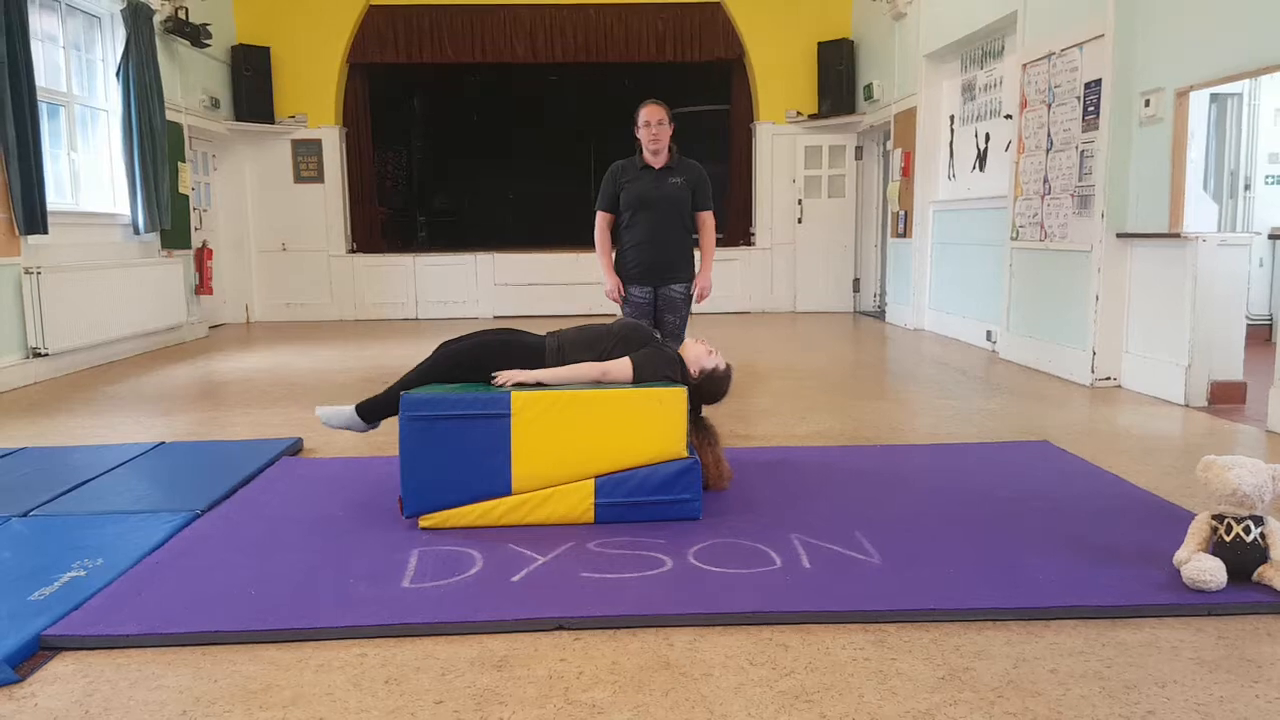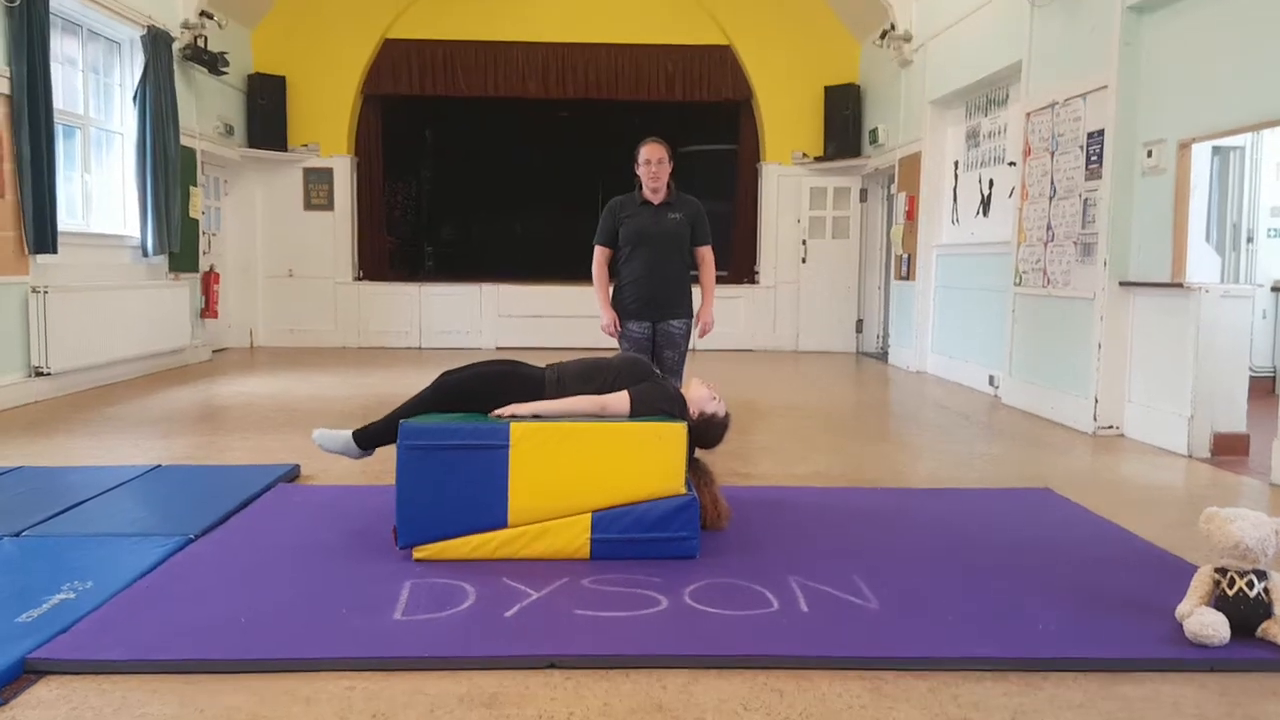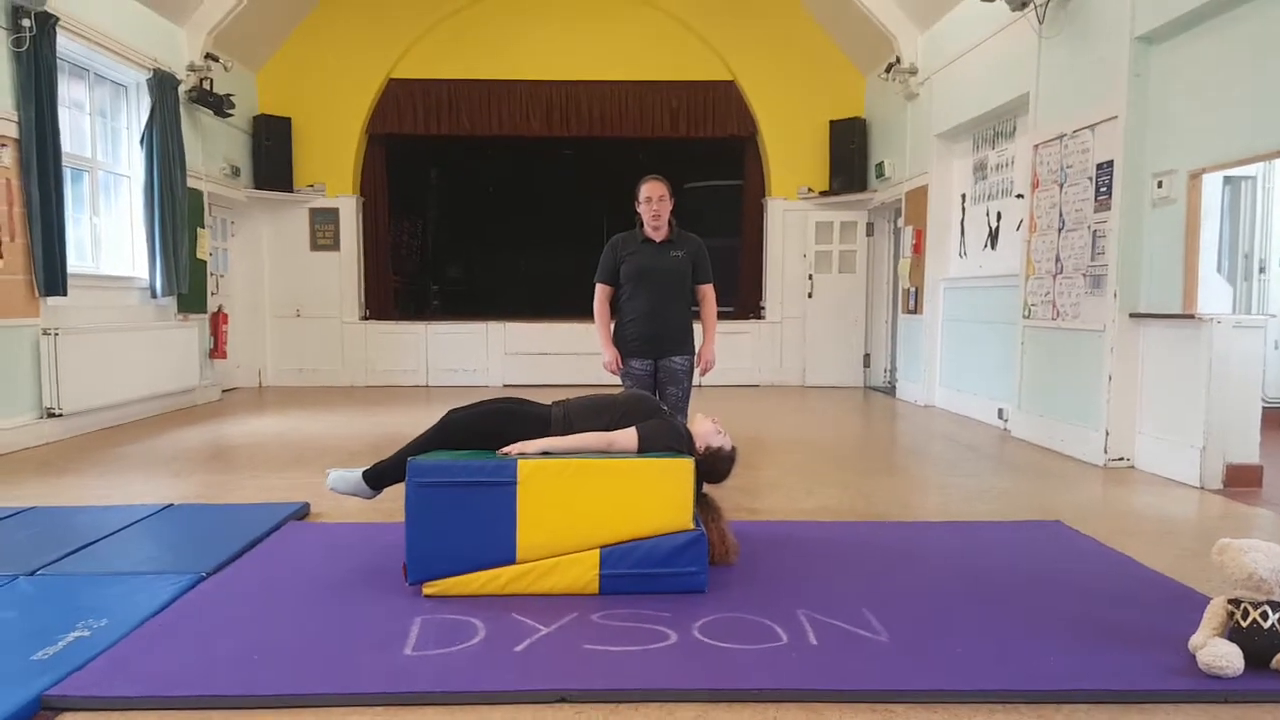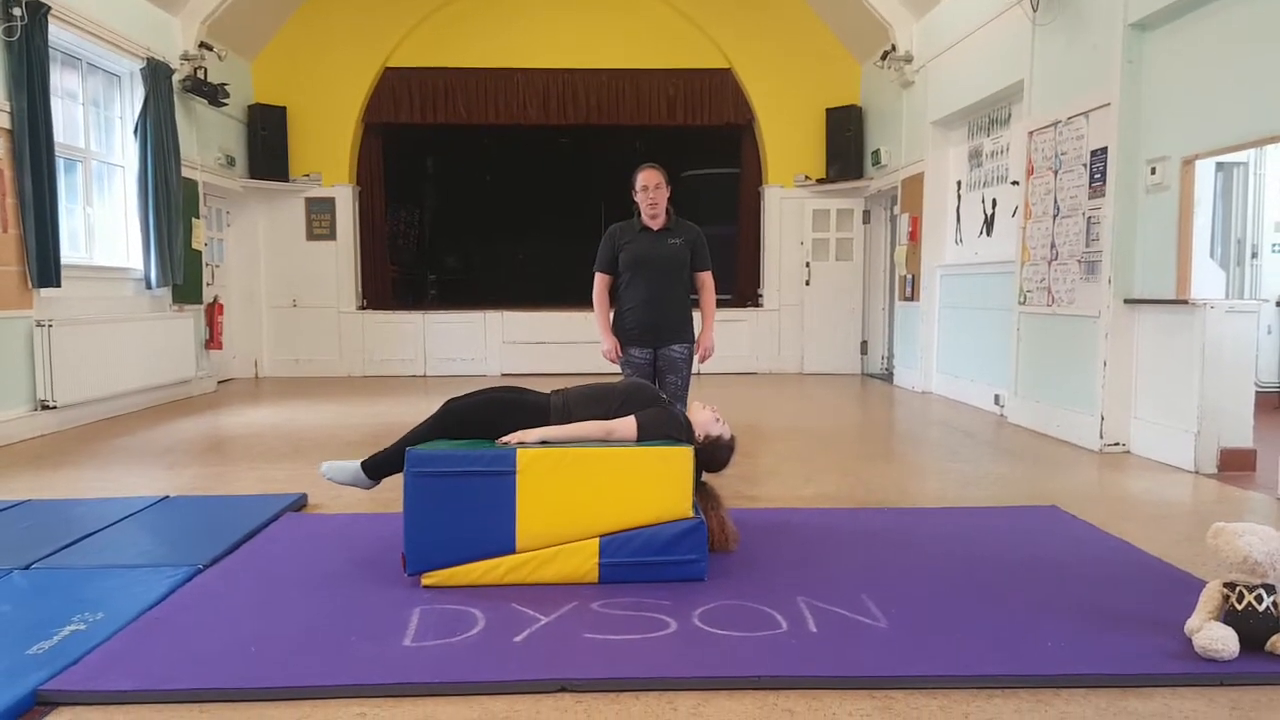
dt=0.7s
person 1, frame 1
left shoulder: (665, 365)
right shoulder: (664, 352)
left elbow: (601, 373)
left wrist: (533, 375)
left hip: (543, 362)
right hip: (544, 347)
left knee: (451, 362)
right knee: (450, 351)
left ankle: (366, 414)
right ankle: (371, 411)
person 1, frame 2
left shoulder: (666, 401)
right shoulder: (664, 389)
left elbow: (600, 405)
left wrist: (531, 408)
left hip: (544, 393)
right hip: (546, 380)
left knee: (448, 391)
right knee: (450, 380)
left ankle: (362, 440)
right ankle: (368, 436)
person 1, frame 3
left shoulder: (673, 436)
right shoulder: (670, 425)
left elbow: (607, 442)
left wrist: (538, 445)
left hip: (549, 431)
right hip: (551, 416)
left knee: (455, 429)
right knee: (457, 419)
left ankle: (372, 480)
right ankle: (376, 474)
person 1, frame 4
left shoulder: (672, 425)
right shoulder: (670, 414)
left elbow: (607, 430)
left wrist: (537, 434)
left hip: (548, 418)
right hip: (549, 406)
left knee: (454, 418)
right knee: (455, 409)
left ankle: (370, 471)
right ankle: (376, 464)
person 2, frame 1
left shoulder: (692, 172)
right shoulder: (619, 172)
left elbow: (706, 224)
right elbow: (602, 226)
left wrist: (705, 271)
right wrist: (608, 273)
left hip: (678, 279)
right hip: (633, 279)
left knee: (672, 348)
person 2, frame 2
left shoulder: (690, 208)
right shoulder: (618, 208)
left elbow: (704, 258)
right elbow: (600, 260)
left wrist: (707, 305)
right wrist: (605, 307)
left hip: (676, 314)
right hip: (631, 313)
left knee: (671, 383)
person 2, frame 3
left shoulder: (692, 245)
right shoulder: (619, 245)
left elbow: (706, 296)
right elbow: (601, 298)
left wrist: (708, 343)
right wrist: (606, 345)
left hip: (677, 351)
right hip: (633, 351)
left knee: (676, 420)
person 2, frame 4
left shoulder: (689, 233)
right shoulder: (617, 234)
left elbow: (705, 284)
right elbow: (601, 287)
left wrist: (707, 330)
right wrist: (606, 334)
left hip: (677, 339)
right hip: (632, 339)
left knee: (675, 408)
